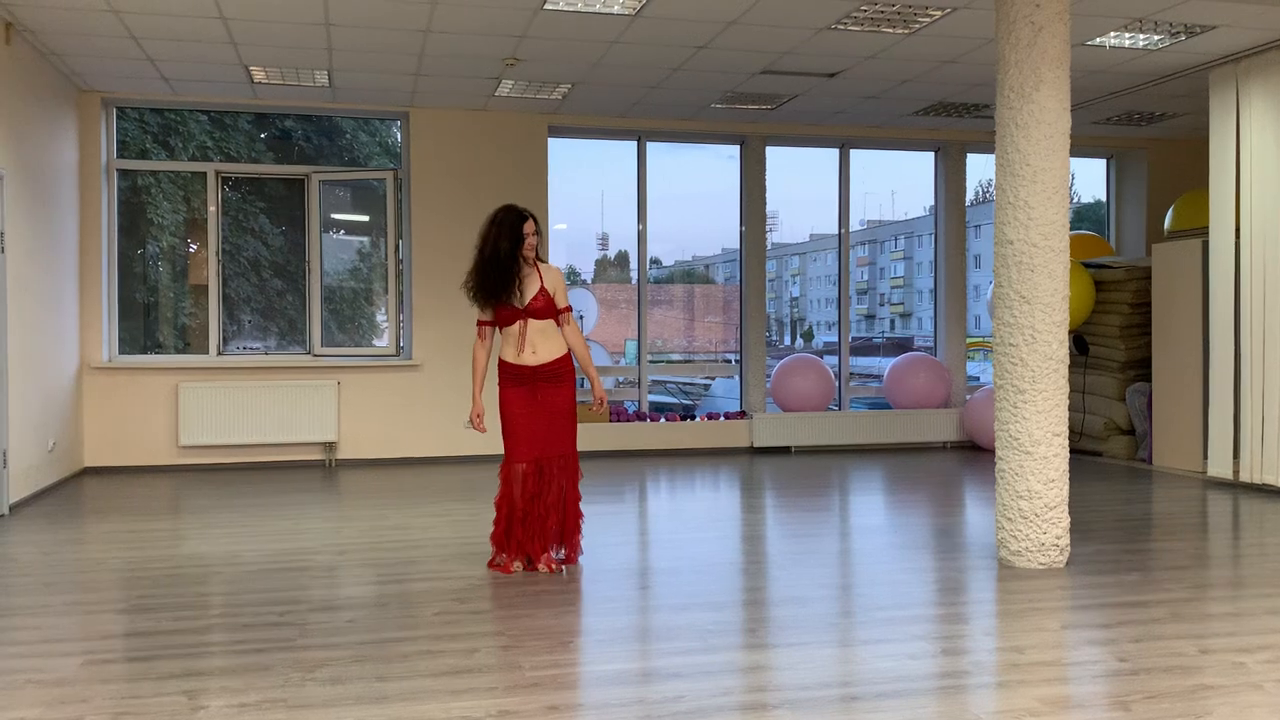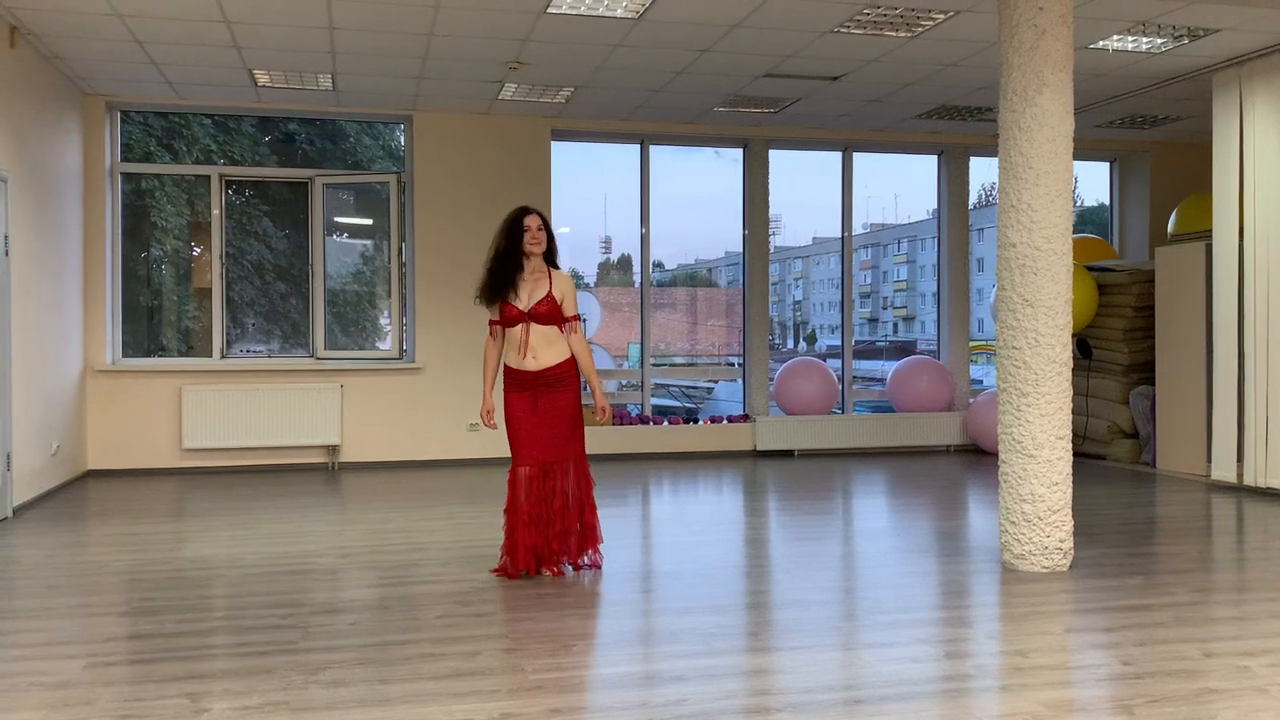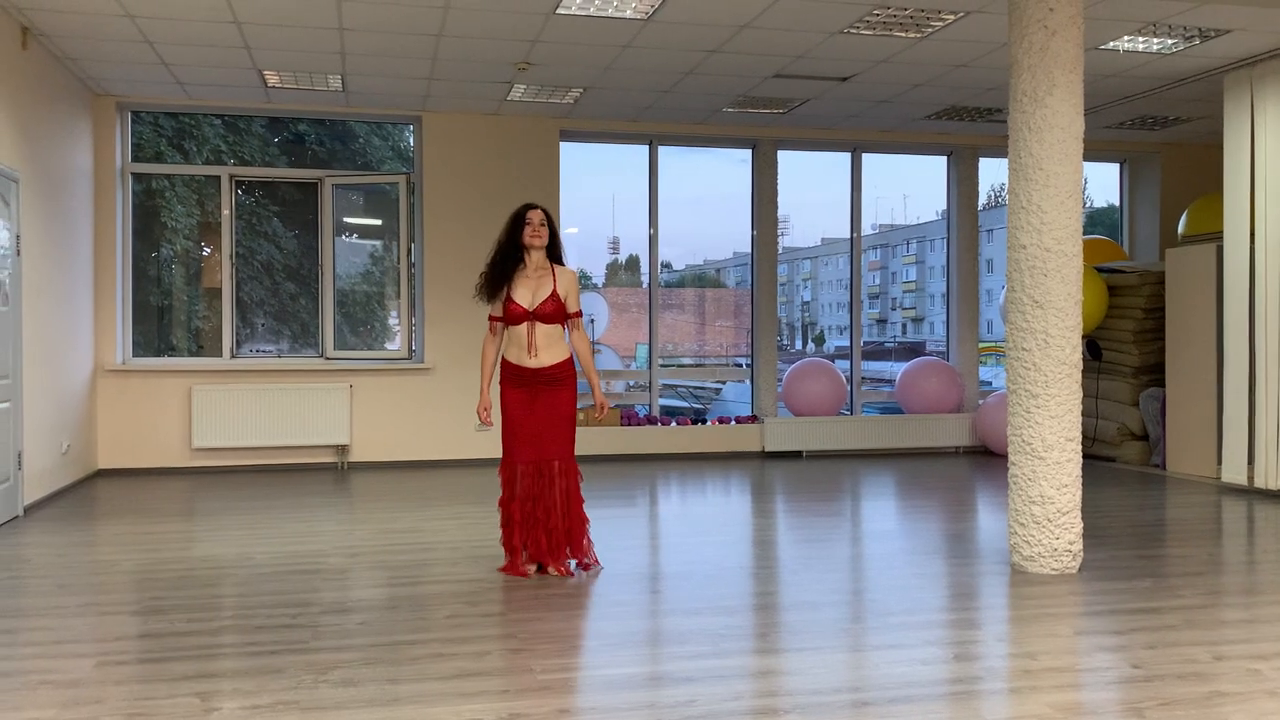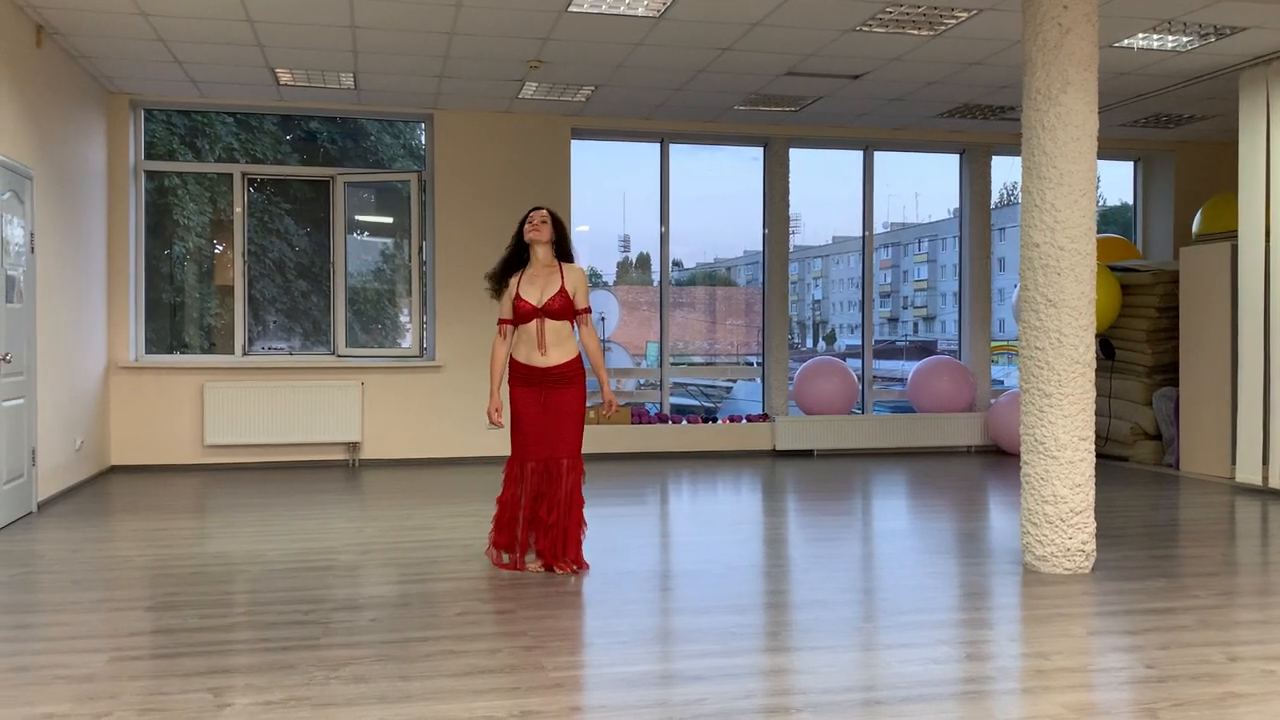
dt=0.5s
person 1, frame 1
left shoulder: (551, 275)
right shoulder: (492, 283)
left elbow: (570, 329)
right elbow: (483, 342)
left wrist: (594, 379)
right wrist: (476, 398)
left hip: (557, 377)
right hip: (515, 382)
left knee: (555, 460)
right knee: (520, 463)
left ankle: (545, 548)
right ankle: (515, 549)
person 1, frame 2
left shoulder: (561, 281)
right shoulder: (502, 283)
left elbow: (576, 336)
right elbow: (494, 341)
left wrist: (596, 389)
right wrist: (487, 394)
left hip: (560, 382)
right hip: (517, 387)
left knee: (560, 465)
right knee: (525, 468)
left ankle: (553, 552)
right ankle: (522, 553)
person 1, frame 3
left shoulder: (566, 278)
right shoulder: (505, 280)
left elbow: (577, 334)
right elbow: (493, 337)
left wrist: (596, 386)
right wrist: (484, 391)
left hip: (558, 381)
right hip: (516, 383)
left knee: (556, 463)
right knee: (520, 465)
left ankle: (556, 552)
right ankle: (526, 552)
person 1, frame 4
left shoulder: (573, 275)
right shoulder: (512, 282)
left elbow: (587, 330)
right elbow: (502, 339)
left wrist: (605, 384)
right wrist: (494, 393)
left hip: (567, 379)
right hip: (525, 382)
left knee: (564, 461)
right knee: (529, 462)
left ankle: (562, 552)
right ankle: (532, 550)
